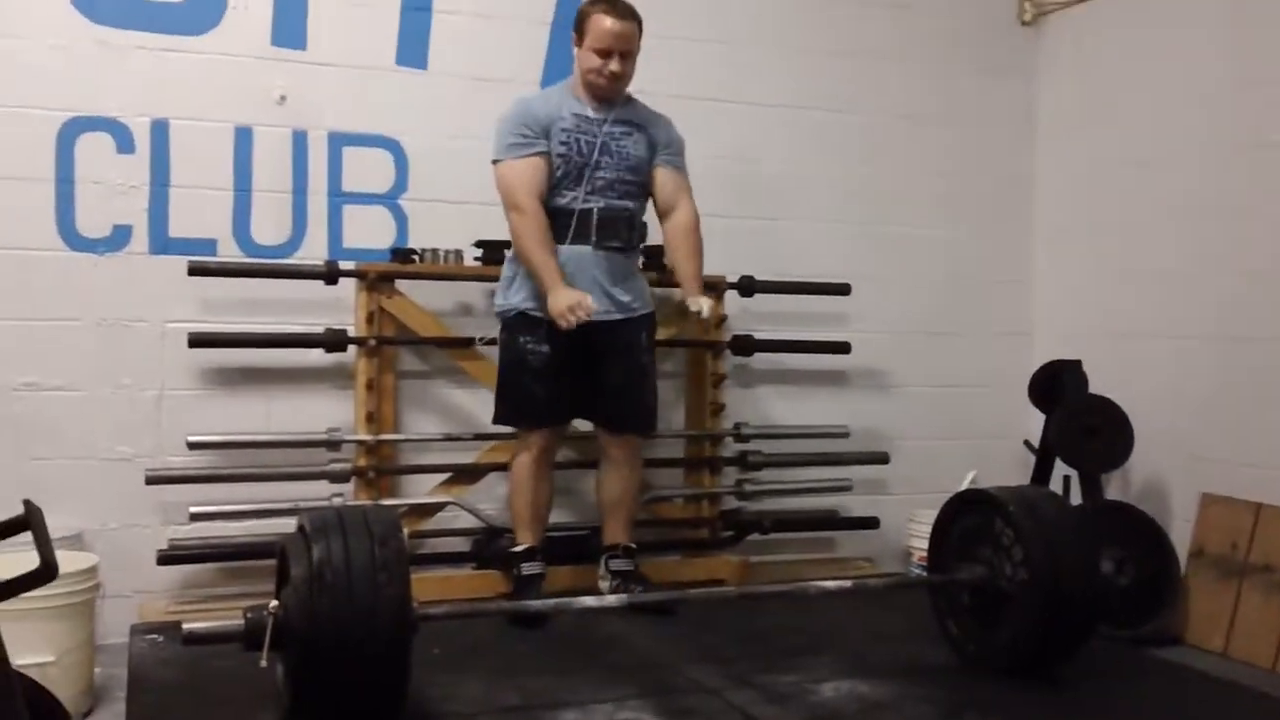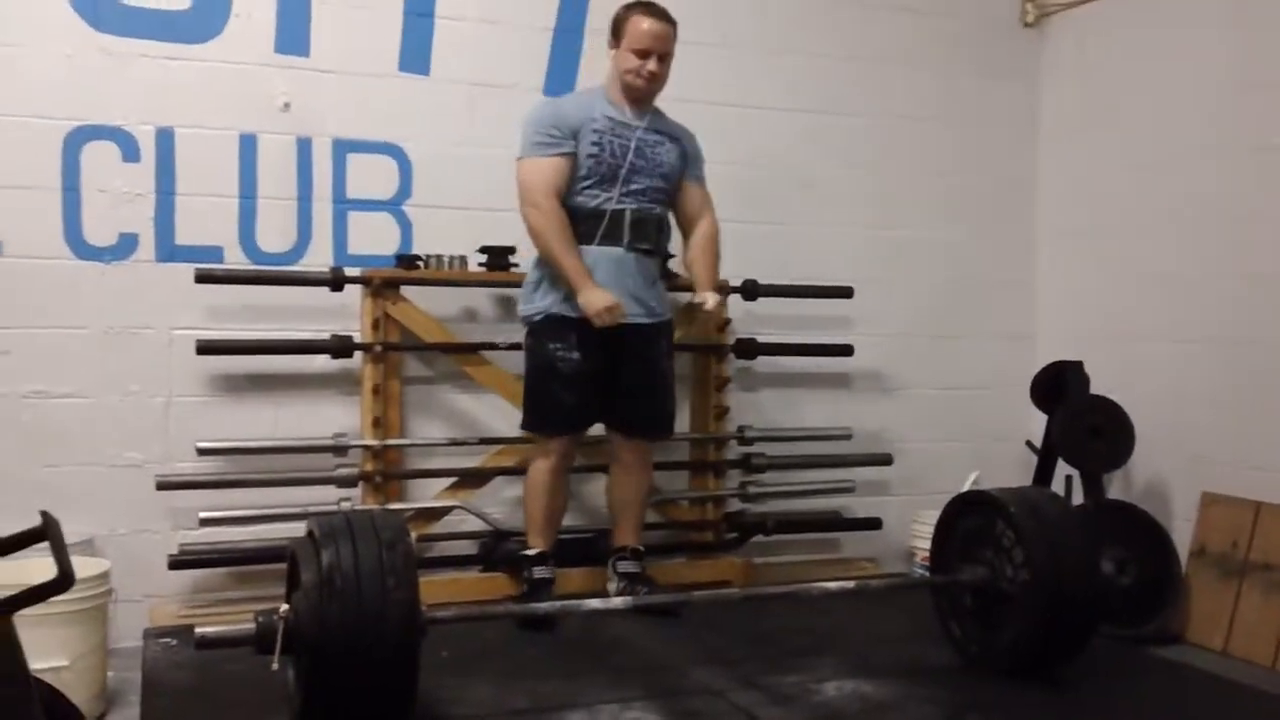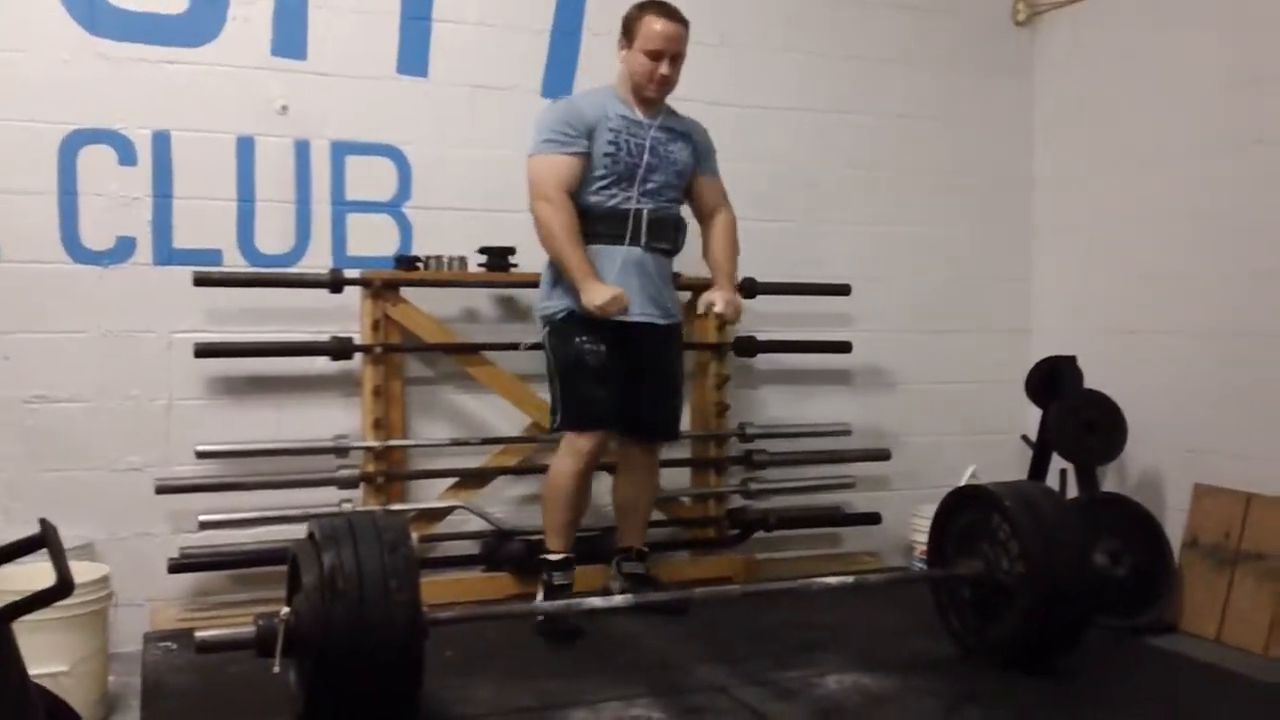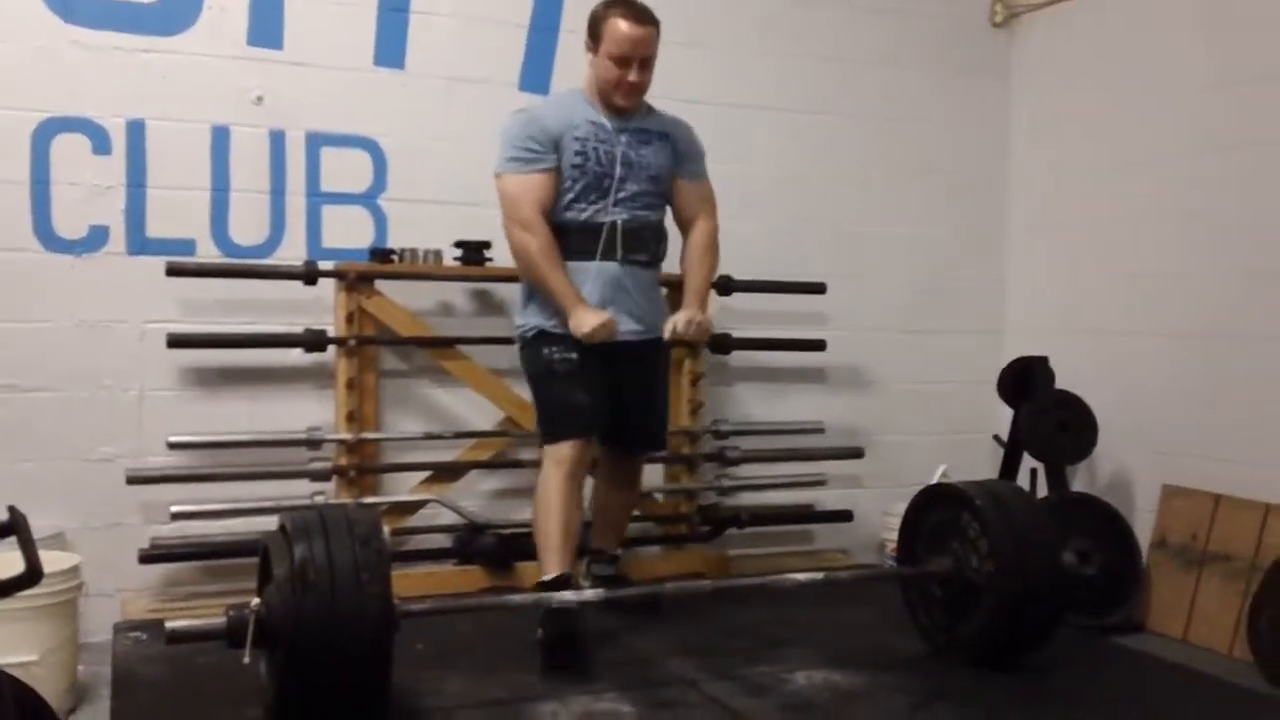
dt=0.3s
person 1, frame 1
left shoulder: (655, 129)
right shoulder: (532, 113)
left elbow: (678, 211)
right elbow: (523, 208)
left wrist: (692, 291)
right wrist: (558, 292)
left hip: (624, 310)
right hip: (539, 308)
left knee: (623, 440)
right knee: (537, 438)
left ankle: (618, 565)
right ankle: (526, 571)
person 1, frame 2
left shoulder: (679, 141)
right shoulder: (561, 115)
left elbow: (699, 222)
right elbow: (539, 205)
left wrist: (706, 288)
right wrist: (585, 290)
left hip: (646, 314)
right hip: (566, 310)
left knee: (635, 444)
right knee: (555, 444)
left ankle: (626, 567)
right ankle: (537, 574)
person 1, frame 3
left shoulder: (691, 134)
right shoulder: (574, 114)
left elbow: (717, 215)
right elbow: (549, 202)
left wrist: (724, 286)
right wrist: (591, 287)
left hip: (658, 313)
right hip: (587, 311)
left knee: (643, 444)
right knee: (585, 437)
left ankle: (630, 569)
right ankle: (555, 577)
person 1, frame 4
left shoulder: (674, 136)
right shoulder: (541, 122)
left elbow: (701, 222)
right elbow: (524, 224)
left wrist: (693, 304)
right wrist: (574, 311)
left hip: (641, 325)
right hip: (560, 323)
left knee: (625, 456)
right knee: (569, 450)
left ankle: (603, 567)
right ankle: (556, 600)
